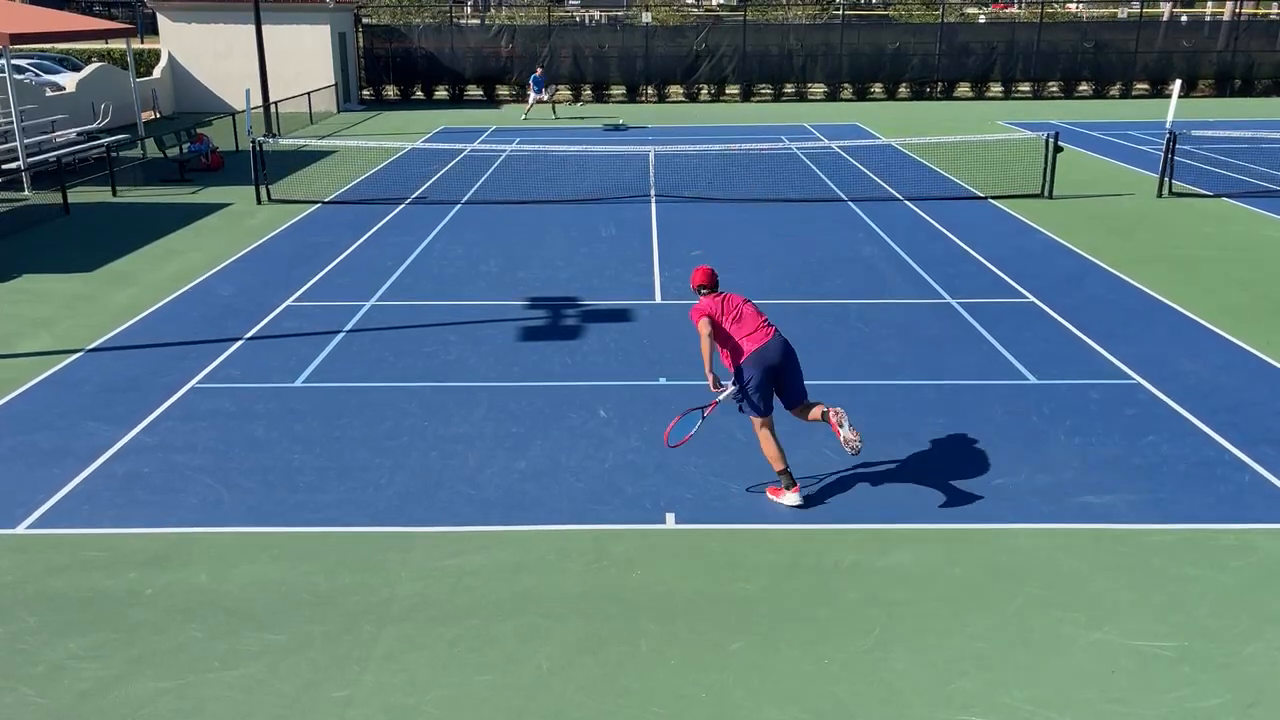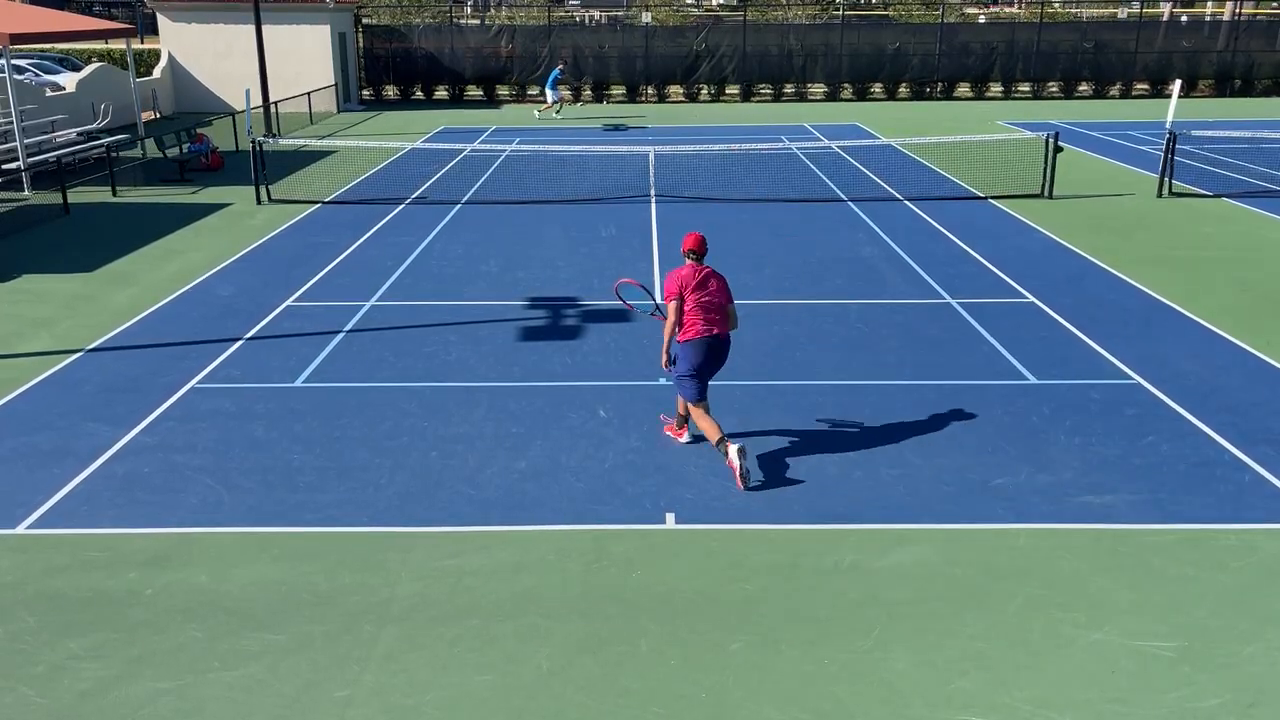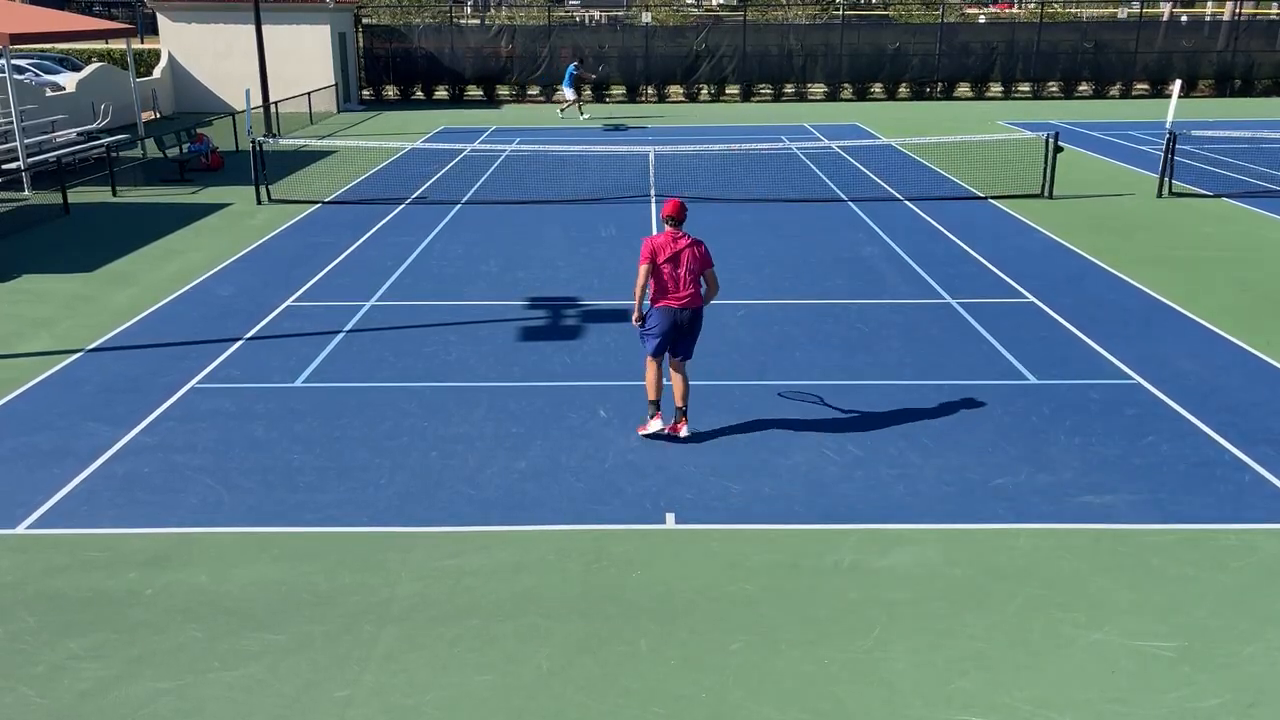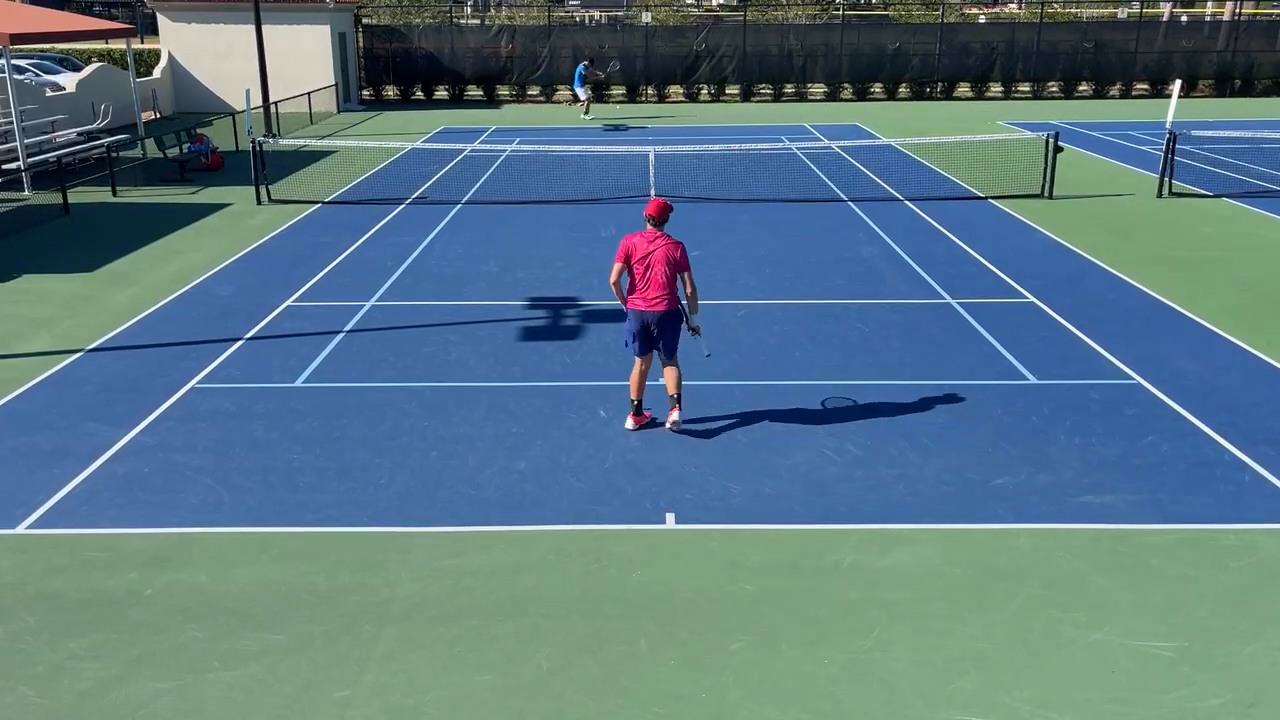
dt=0.3s
person 1, frame 1
left shoulder: (700, 309)
right shoulder: (741, 301)
left elbow: (707, 334)
left wrist: (709, 372)
left hip: (751, 365)
right hip: (782, 350)
left knee: (762, 426)
right knee: (801, 410)
left ankle: (789, 488)
right ankle: (832, 415)
person 1, frame 2
left shoulder: (675, 277)
right shoulder: (719, 278)
left elbow: (673, 319)
right elbow: (733, 322)
left wrist: (665, 351)
left hip: (693, 344)
right hip: (721, 342)
left knee: (698, 411)
right knee: (690, 383)
left ankle: (729, 449)
right ankle: (680, 426)
person 1, frame 3
left shoulder: (652, 243)
right shoulder: (698, 246)
left elbow: (641, 283)
right elbow: (713, 287)
left wrist: (637, 310)
left hip: (662, 312)
right hip: (691, 313)
left knee: (653, 364)
right knee: (678, 366)
left ankle: (655, 416)
right ankle: (681, 421)
person 1, frame 4
left shoulder: (629, 242)
right shoulder: (676, 247)
left elbow: (614, 280)
right elbow: (689, 289)
left wrist: (624, 300)
right wrist: (693, 319)
left hip: (637, 312)
right hip: (666, 313)
left knee: (642, 362)
right knee: (670, 361)
left ankle: (635, 415)
right ankle: (675, 408)
